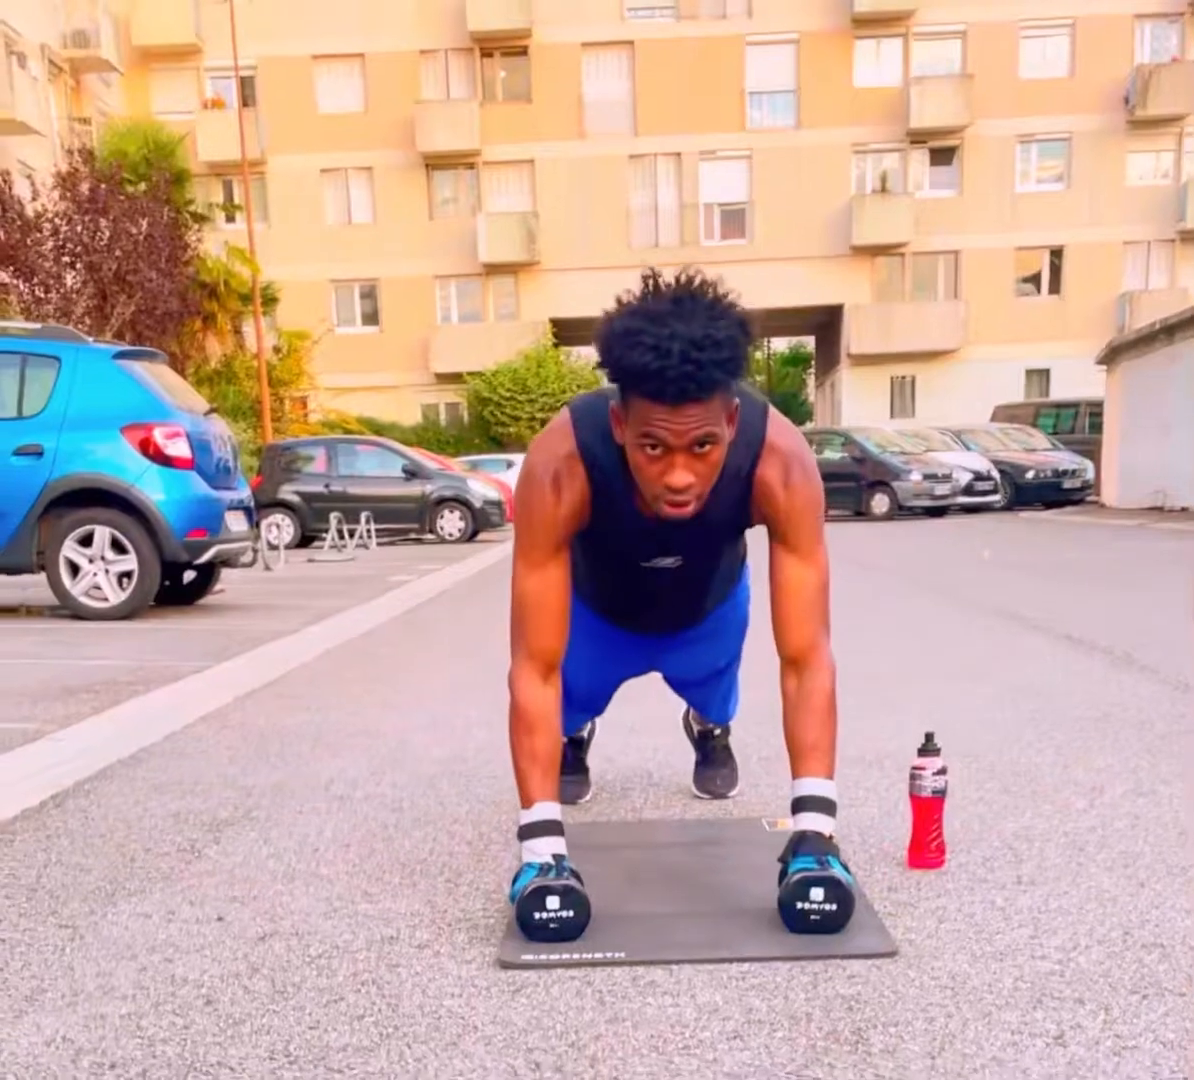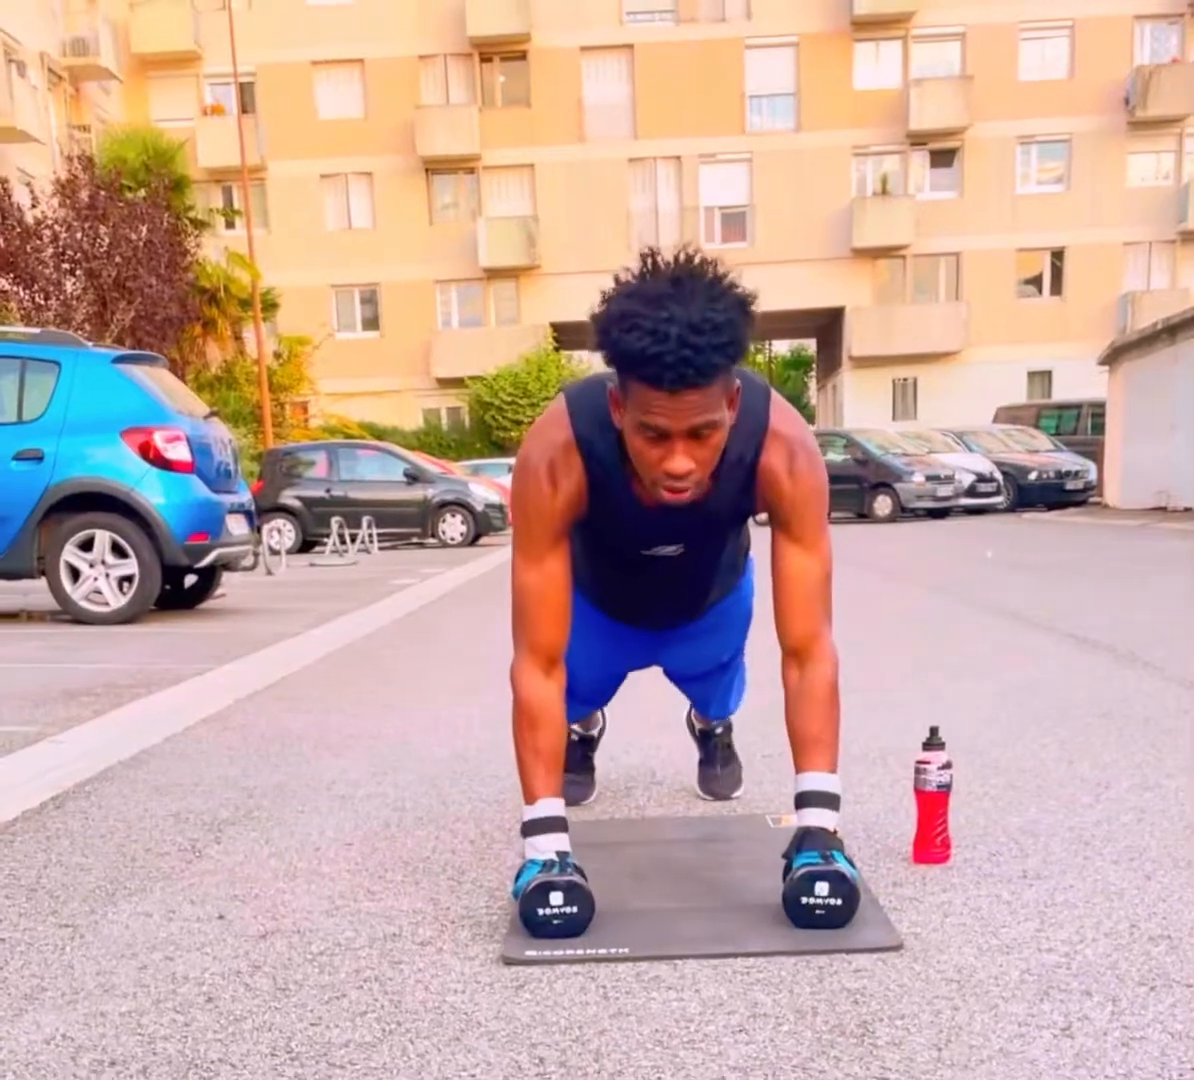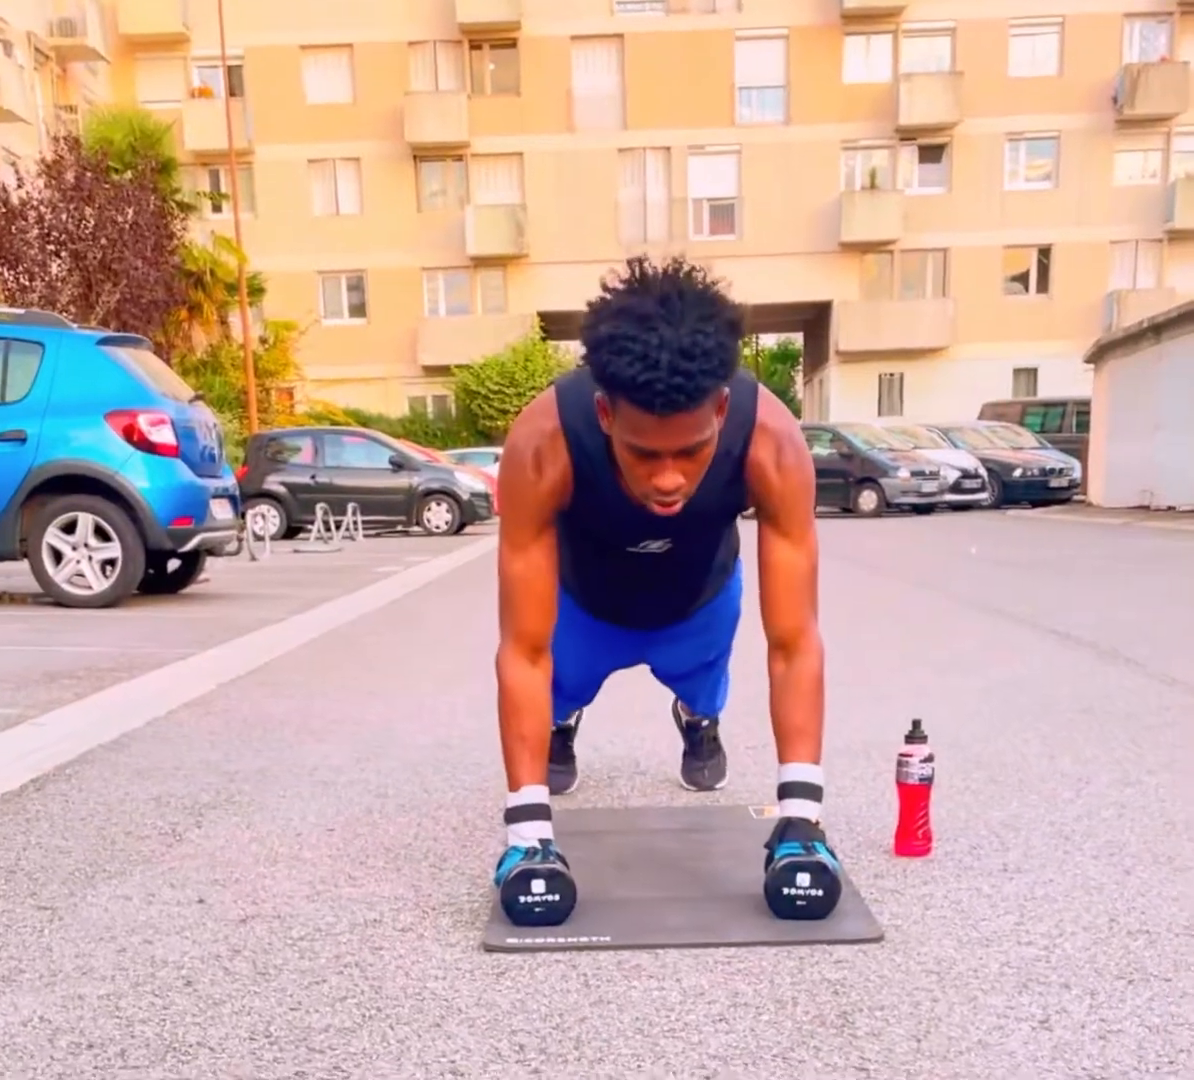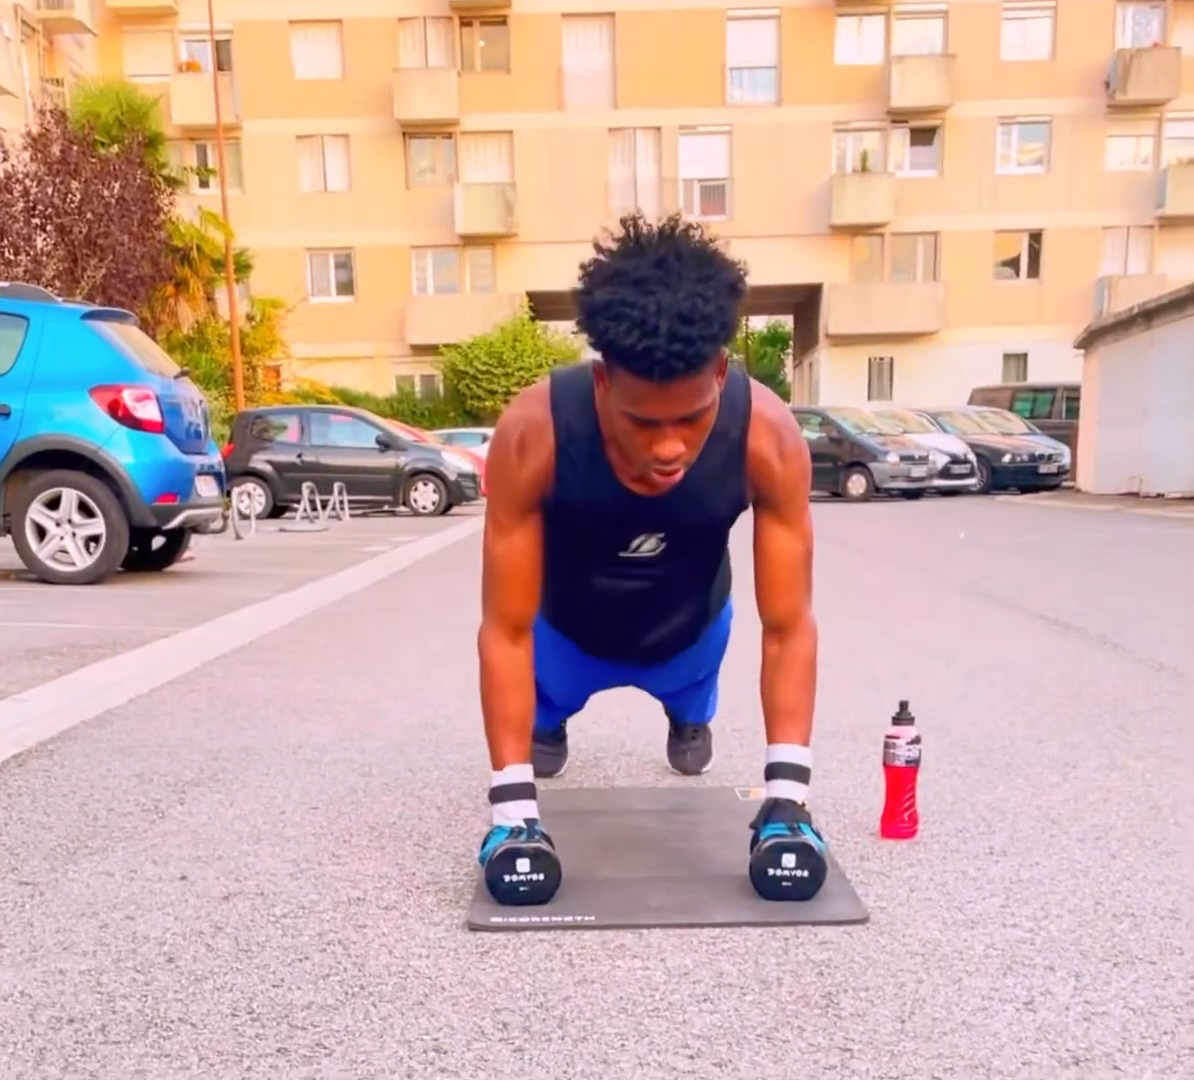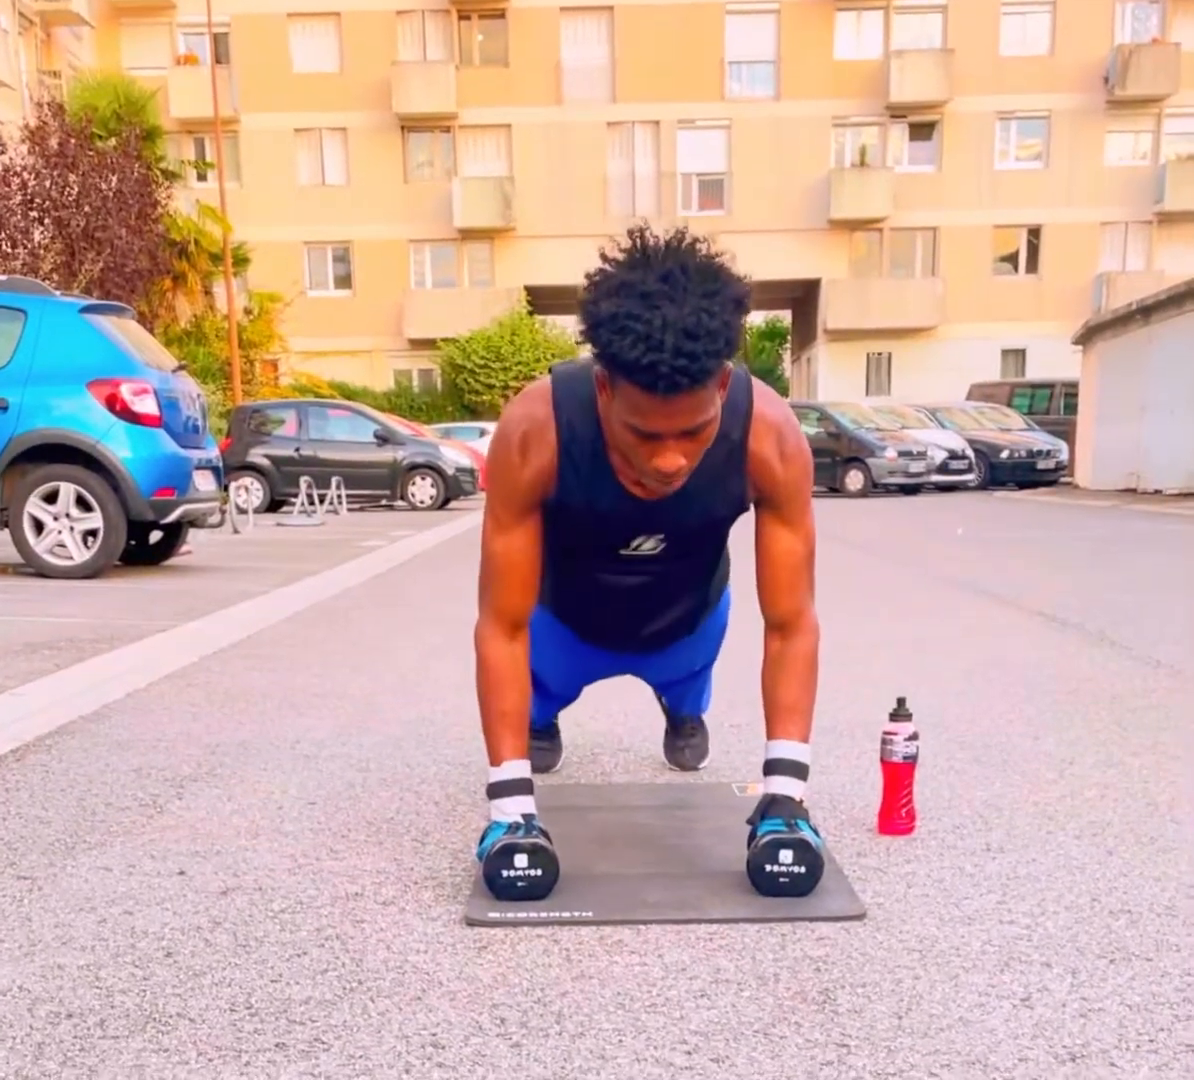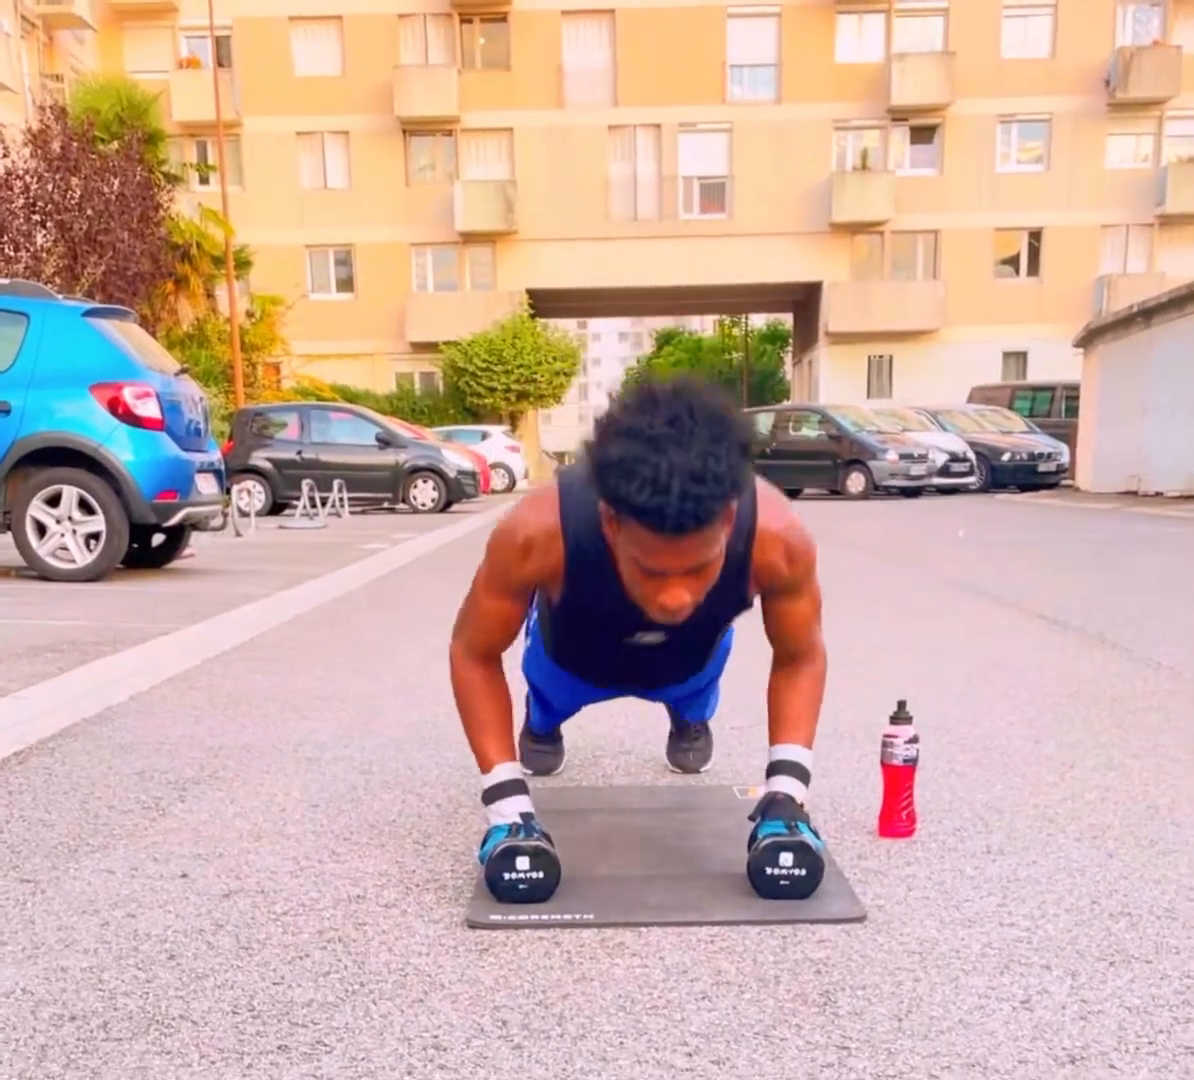
dt=0.4s
person 1, frame 1
left shoulder: (780, 461)
right shoulder: (560, 463)
left elbow: (806, 658)
right elbow: (536, 668)
left wrist: (814, 827)
right wrist: (541, 843)
left hip: (709, 602)
right hip: (597, 607)
left ankle: (708, 728)
right ankle: (574, 737)
person 1, frame 2
left shoulder: (784, 448)
right shoulder: (556, 453)
left elbow: (808, 650)
right elbow: (538, 663)
left wrist: (818, 821)
right wrist: (545, 838)
left hip: (712, 595)
right hip: (598, 601)
left ankle: (713, 730)
right ankle: (581, 730)
person 1, frame 3
left shoulder: (772, 443)
right shoulder: (542, 444)
left elbow: (794, 643)
right elbow: (524, 650)
left wrist: (800, 811)
right wrist: (528, 825)
left hip: (701, 595)
right hip: (585, 600)
left knee: (702, 693)
left ankle: (698, 722)
right ankle: (561, 726)
person 1, frame 4
left shoulder: (769, 436)
right shoulder: (531, 433)
left elbow: (788, 625)
right elbow: (507, 630)
left wrist: (787, 792)
right wrist: (513, 805)
left hip: (690, 627)
right hip: (569, 631)
left knee: (692, 708)
right knee: (544, 712)
left ankle: (687, 717)
right ankle: (548, 725)
person 1, frame 5
left shoulder: (771, 437)
right shoulder: (533, 431)
left elbow: (790, 624)
right elbow: (502, 626)
left wrist: (785, 789)
right wrist: (510, 801)
left hip: (689, 618)
right hip: (567, 620)
left knee: (686, 705)
right knee: (540, 704)
left ankle: (683, 713)
right ankle: (542, 721)
person 1, frame 6
left shoulder: (775, 536)
right shoulder: (539, 533)
left elbow: (800, 654)
right elbow: (473, 652)
left wrist: (785, 793)
right wrist: (507, 801)
left hip: (691, 660)
right hip: (572, 661)
left knee: (693, 702)
right knee: (547, 704)
left ankle: (689, 719)
right ankle: (540, 727)
